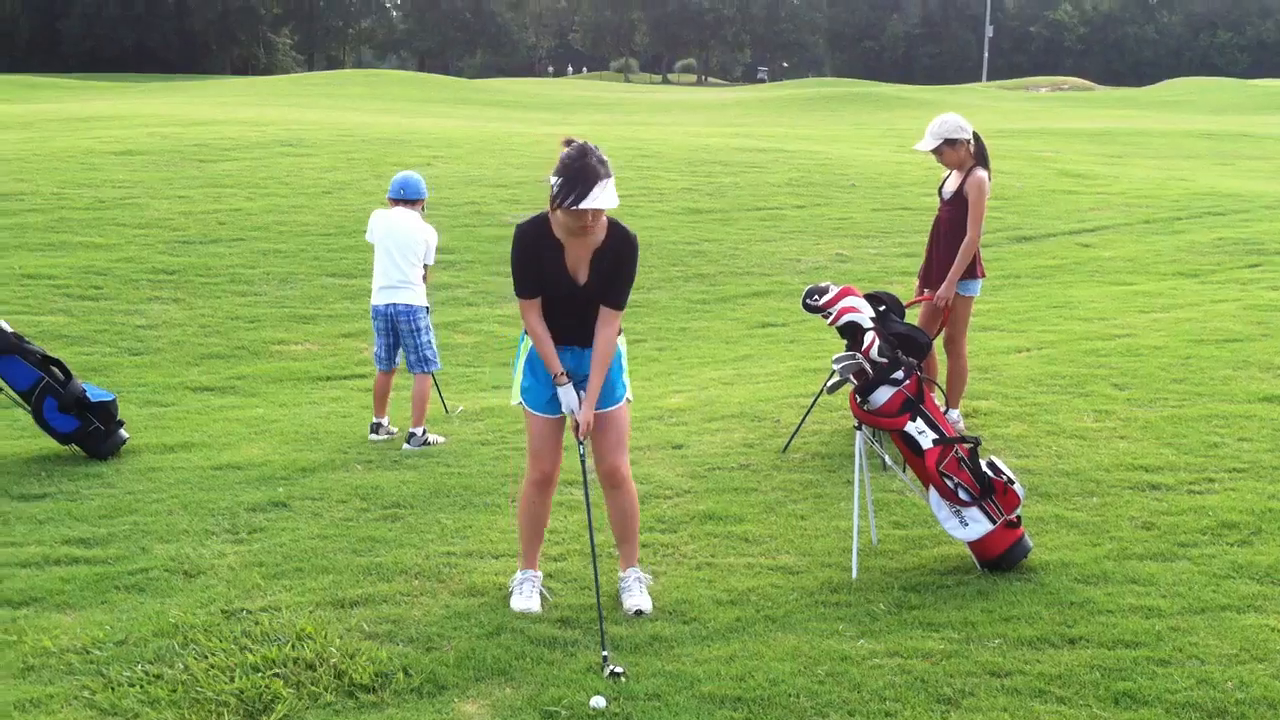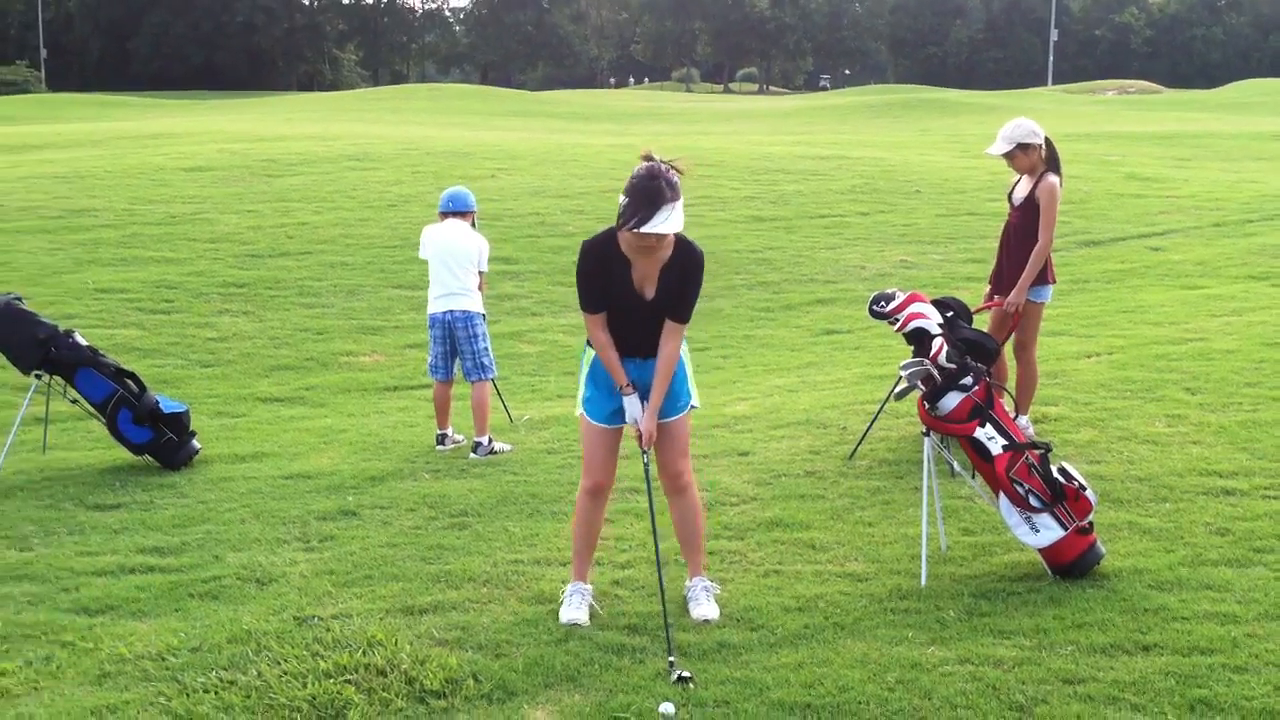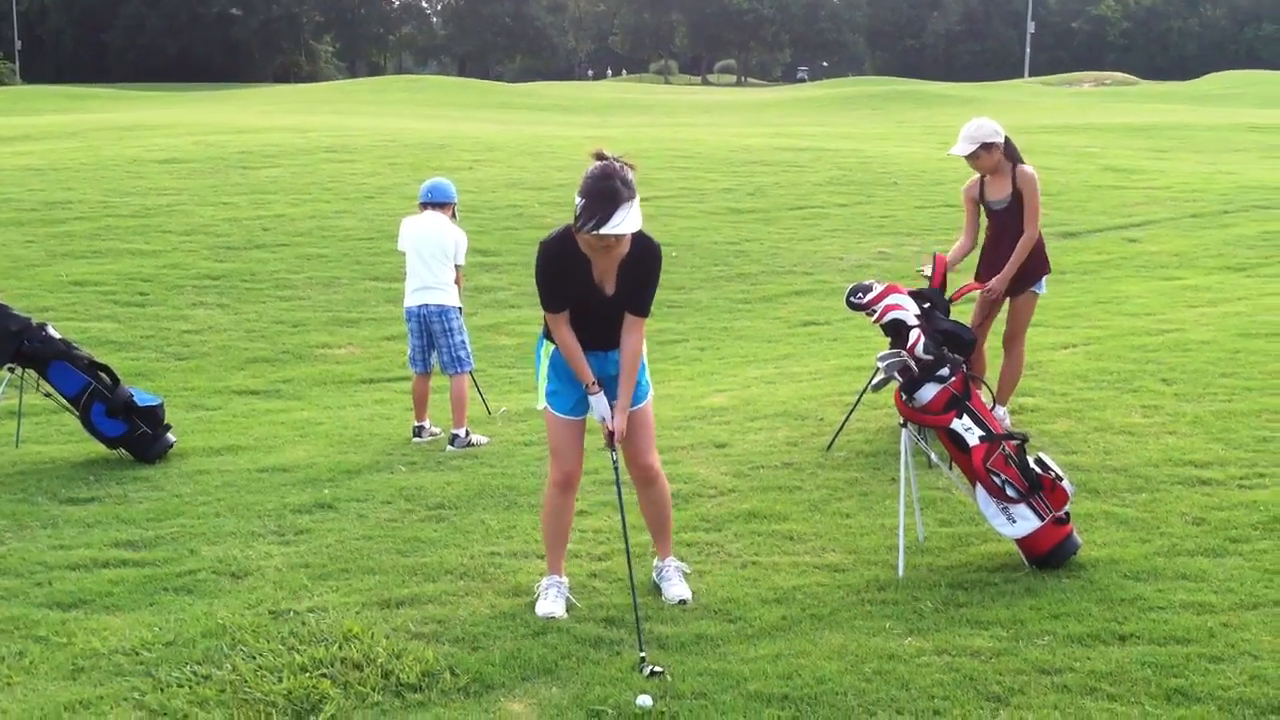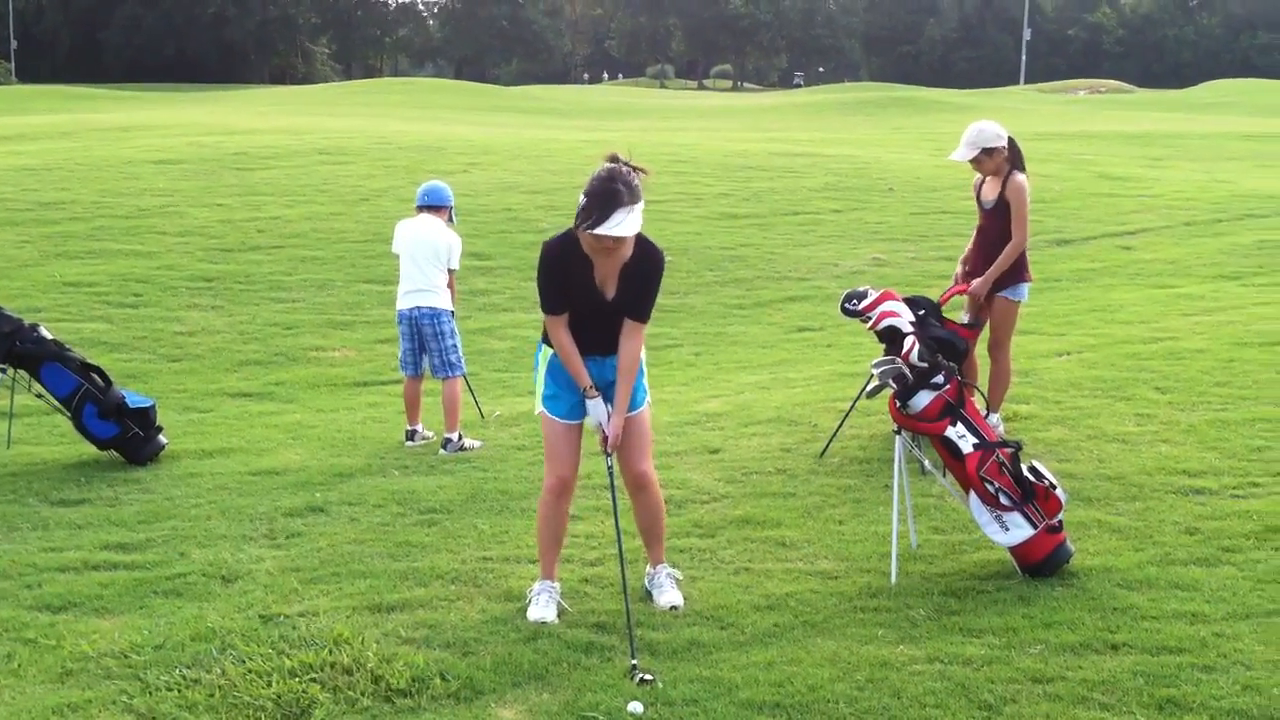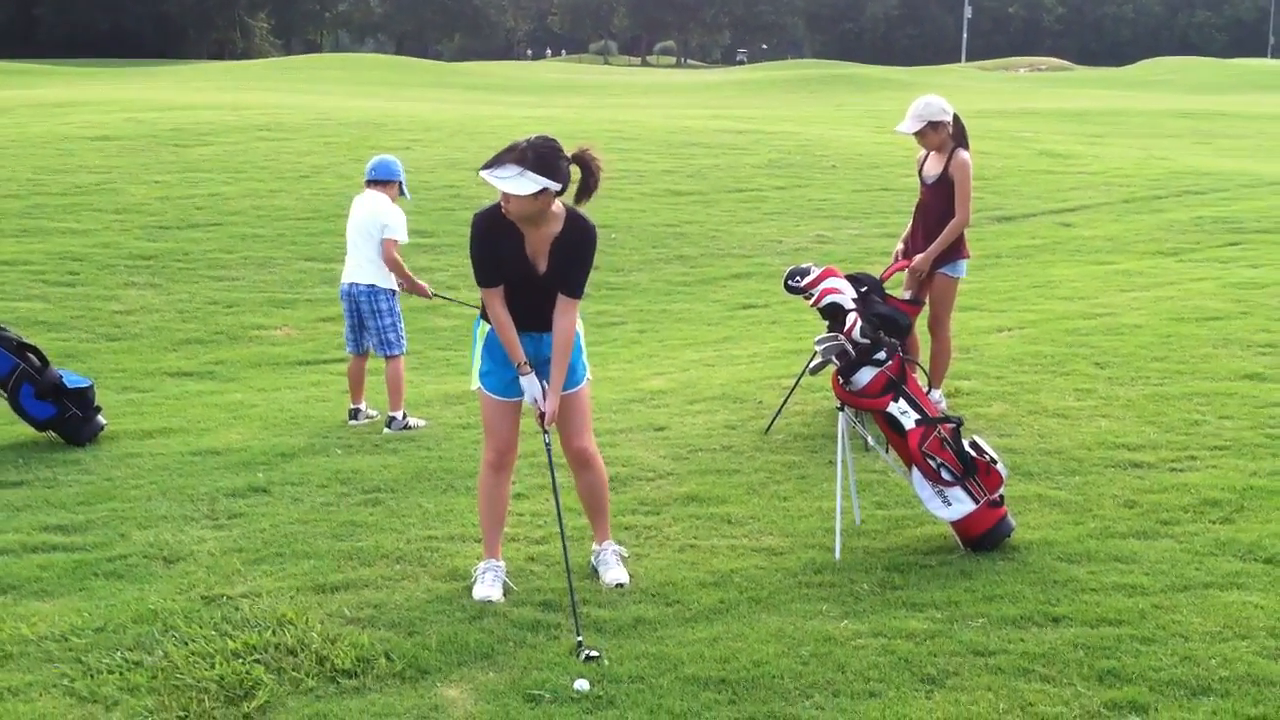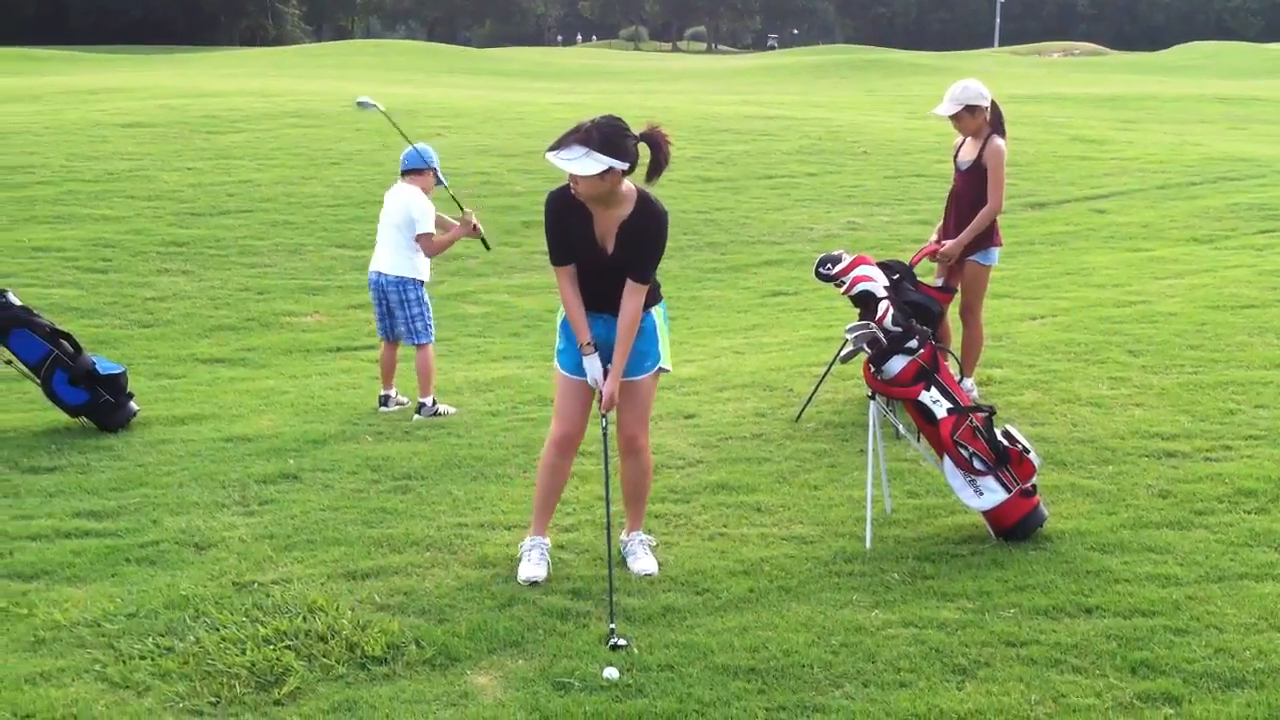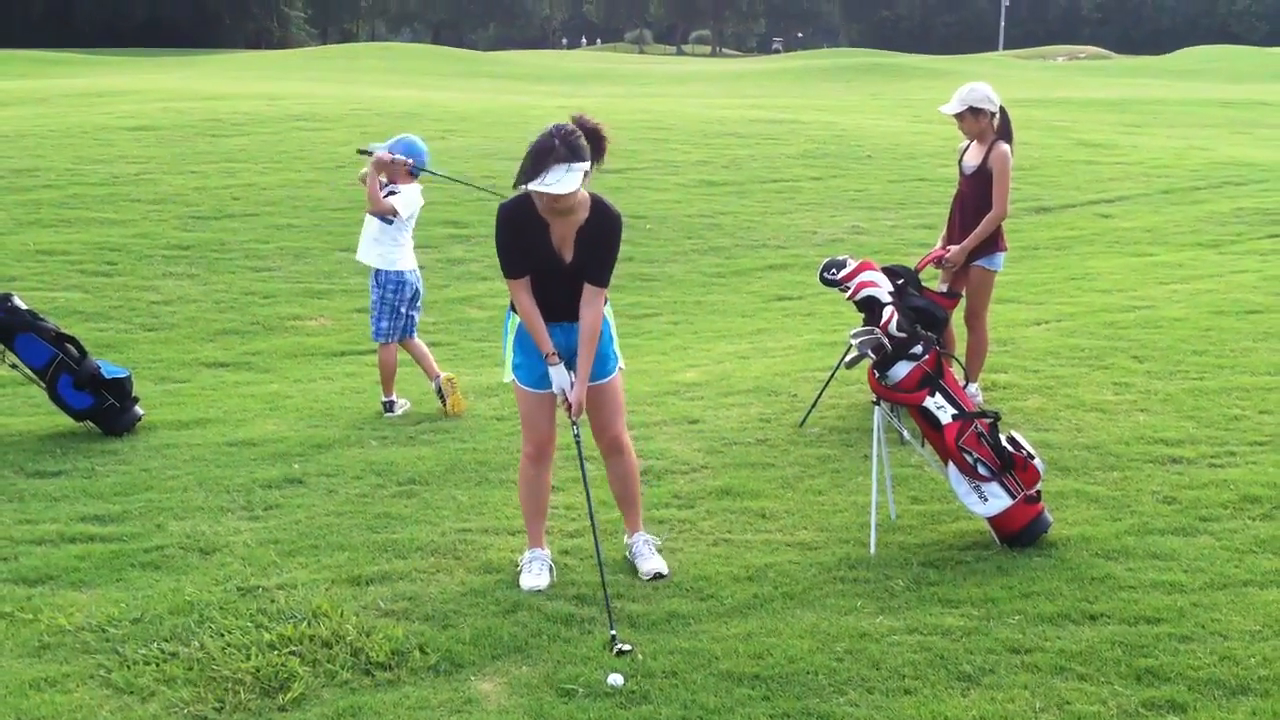
dt=0.7s
person 1, frame 1
left shoulder: (622, 242)
right shoulder: (530, 236)
left elbow: (608, 321)
right elbow: (531, 313)
left wrist: (591, 400)
right wrist: (562, 380)
left hip: (601, 358)
right hip: (545, 358)
left knee: (614, 469)
right knee: (541, 472)
left ankle: (631, 573)
right ankle: (527, 572)
person 1, frame 2
left shoulder: (689, 258)
right shoulder: (596, 251)
left elbow: (672, 335)
right elbow: (597, 327)
left wrist: (653, 409)
right wrist: (626, 392)
left hip: (664, 369)
right hip: (608, 369)
left knee: (678, 477)
right knee: (595, 482)
left ankle: (698, 581)
right ankle: (577, 585)
person 1, frame 3
left shoulder: (646, 252)
right shoulder: (555, 250)
left elbow: (633, 330)
right elbow: (559, 325)
left wrist: (622, 406)
right wrist: (592, 390)
left hip: (622, 358)
right hip: (567, 361)
left knee: (646, 466)
right knee: (565, 473)
left ankle: (666, 563)
right ankle: (554, 579)
person 1, frame 4
left shoulder: (649, 258)
right shoulder: (557, 252)
left elbow: (632, 335)
right elbow: (558, 328)
left wrist: (620, 411)
right wrist: (590, 395)
left hip: (621, 365)
right hip: (565, 366)
left knee: (641, 474)
right knee: (560, 479)
left ankle: (659, 571)
right ankle: (546, 584)
person 1, frame 5
left shoulder: (580, 233)
right shoulder: (488, 225)
left elbow: (565, 310)
right elbow: (494, 302)
left wrist: (555, 389)
right wrist: (523, 371)
left hip: (558, 340)
right hip: (503, 342)
left knee: (582, 449)
right knee: (498, 455)
left ankle: (605, 547)
right ankle: (491, 563)
person 1, frame 6
left shoulder: (650, 216)
right shoulder: (560, 204)
left elbow: (633, 296)
right elbow: (566, 280)
left wrist: (616, 374)
right wrist: (588, 350)
left hip: (637, 326)
right hip: (581, 322)
left knee: (633, 439)
right knee: (563, 436)
left ankle: (634, 536)
right ankle: (536, 539)
person 1, frame 7
left shoulder: (605, 219)
right shoulder: (513, 215)
left elbow: (592, 300)
right elbow: (521, 293)
left wrist: (582, 379)
right wrist: (552, 360)
left hip: (589, 329)
right hip: (534, 332)
left knee: (615, 438)
right knee: (537, 446)
left ankle: (638, 538)
right ankle: (536, 552)
person 2, frame 1
left shoulder: (977, 179)
right shoulder: (951, 175)
left elbow: (973, 236)
left wrist: (951, 282)
right wrist: (924, 274)
left hip: (962, 273)
right hip: (938, 268)
left knee: (953, 343)
left ankle: (953, 414)
person 2, frame 2
left shoulder: (1048, 184)
right shoulder: (1019, 181)
left elbow: (1044, 242)
left wrist: (1022, 288)
right wrist: (994, 281)
left hip: (1033, 279)
right hip: (1008, 274)
left knee: (1023, 349)
left ankle: (1022, 420)
person 2, frame 3
left shoulder: (1025, 176)
right shoulder: (973, 188)
left elbow: (1031, 232)
right elbow: (969, 237)
left wrist: (1006, 275)
right wrist: (944, 263)
left hip: (1026, 268)
right hip: (991, 265)
left knee: (1013, 340)
right knee: (974, 336)
left ankle: (1000, 409)
person 2, frame 4
left shoulder: (1016, 184)
right shoulder: (980, 183)
left elbow: (1019, 240)
left wrist: (988, 278)
right wrist: (963, 263)
left hip: (1007, 277)
right hip: (980, 272)
left knee: (998, 348)
left ankle: (993, 417)
person 2, frame 5
left shoulder: (959, 161)
right shoulder: (924, 158)
left elbow: (962, 217)
left wrist: (930, 254)
right wrist: (904, 241)
left hip: (946, 255)
right hip: (919, 250)
left knee: (937, 325)
left ankle: (935, 393)
person 2, frame 6
left shoulder: (994, 147)
right shoulder: (960, 144)
left elbow: (994, 205)
left wrist: (961, 241)
right wrist: (939, 231)
left hip: (979, 242)
right hip: (953, 238)
left knee: (969, 312)
left ankle: (967, 382)
person 2, frame 7
left shoulder: (999, 152)
right shoulder: (965, 148)
left elbow: (999, 211)
left wrist: (966, 247)
right wrist: (944, 239)
left hip: (984, 248)
right hip: (957, 244)
left knee: (974, 318)
left ankle: (971, 387)
person 3, frame 1
left shoulder: (378, 218)
right shoulder: (427, 231)
right elbow: (424, 274)
left hip: (381, 302)
right hip: (411, 303)
left knee: (385, 367)
right knee: (423, 370)
left ankle: (379, 424)
right ankle: (416, 434)
person 3, frame 2
left shoulder: (429, 233)
right shoulder: (478, 240)
right elbow: (480, 282)
left hip: (437, 312)
right hip: (467, 311)
left knee: (443, 378)
right knee: (480, 378)
left ankle: (444, 434)
right ankle: (482, 442)
person 3, frame 3
left shoulder: (408, 225)
right shoulder: (455, 233)
right elbow: (457, 276)
left hip: (414, 304)
right hip: (443, 304)
left knee: (421, 370)
right knee: (459, 370)
left ankle: (421, 426)
right ankle: (459, 434)
person 3, frame 4
left shoulder: (403, 228)
right shoulder: (450, 237)
right elbow: (450, 281)
right wrist: (449, 308)
left hip: (406, 307)
right hip: (436, 308)
left knee: (413, 374)
right knee: (451, 375)
left ankle: (413, 430)
right ankle: (452, 438)
person 3, frame 5
left shoulder: (358, 203)
right shoulder: (392, 211)
right elbow: (390, 257)
left wrist: (405, 279)
right wrist: (414, 283)
left hip: (349, 285)
right hip: (376, 288)
left knee: (358, 352)
right knee: (394, 353)
left ankle: (357, 409)
right ankle: (396, 417)
person 3, frame 6
left shoulder: (395, 193)
right shoulder: (420, 203)
right elbow: (430, 248)
left wrist: (460, 225)
right wrist: (460, 231)
left hip: (378, 275)
right hip: (405, 280)
left knee: (390, 340)
right knee: (423, 342)
left ankle: (387, 396)
right ankle: (426, 405)
person 3, frame 7
left shoulder: (409, 195)
right shoulder: (391, 184)
left elbow: (375, 208)
right elbow: (365, 177)
left wrist: (379, 167)
right wrist: (377, 166)
left hip: (390, 275)
right hip: (405, 274)
left knee: (387, 340)
right knee: (407, 336)
left ankle: (390, 401)
right ankle: (440, 380)
